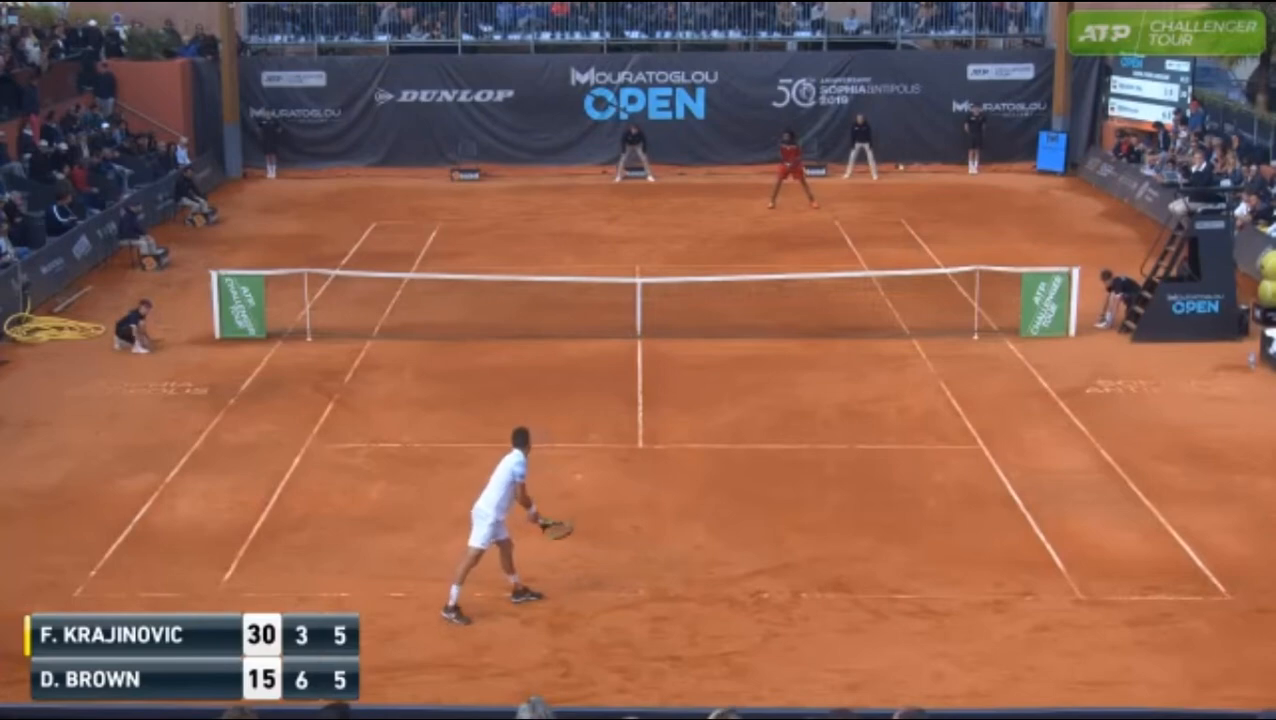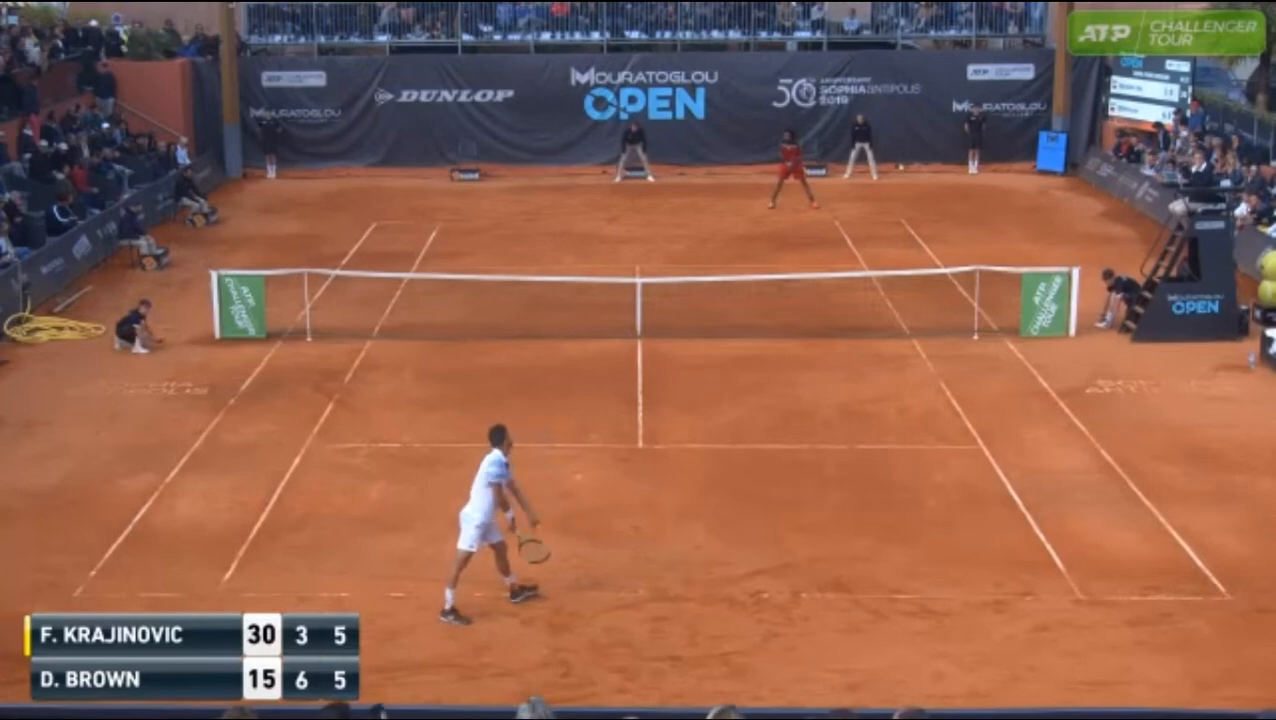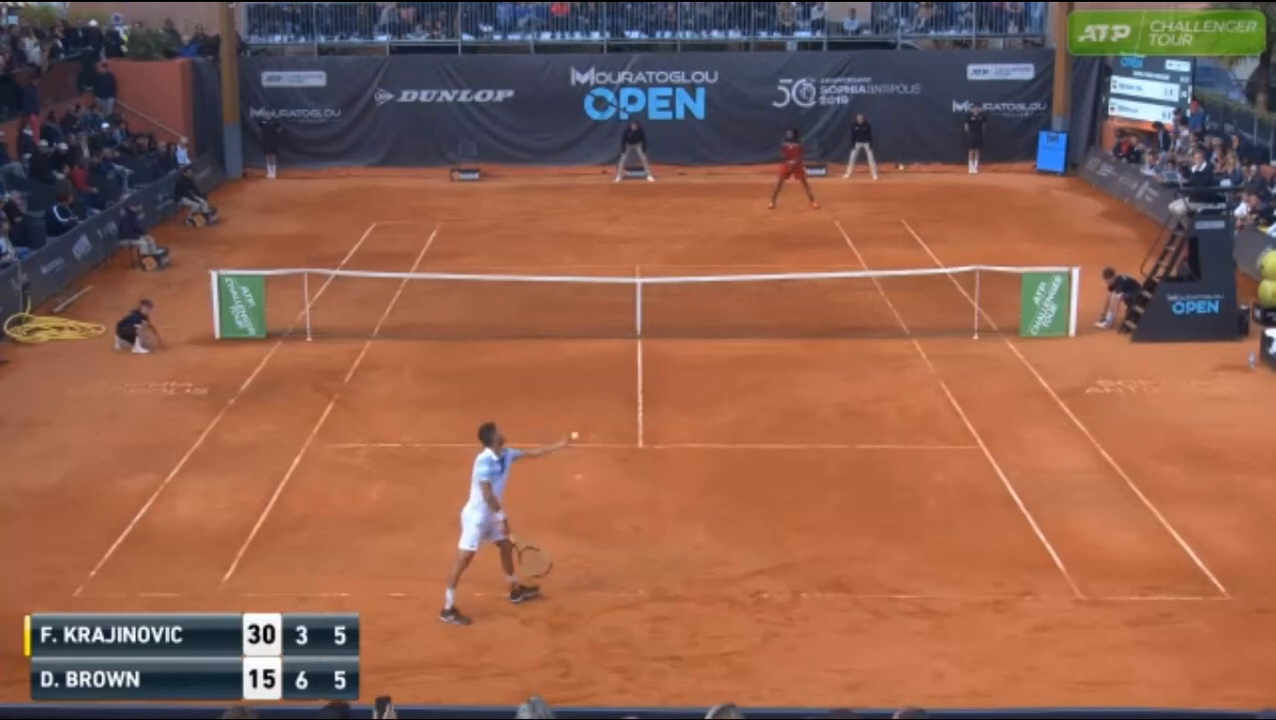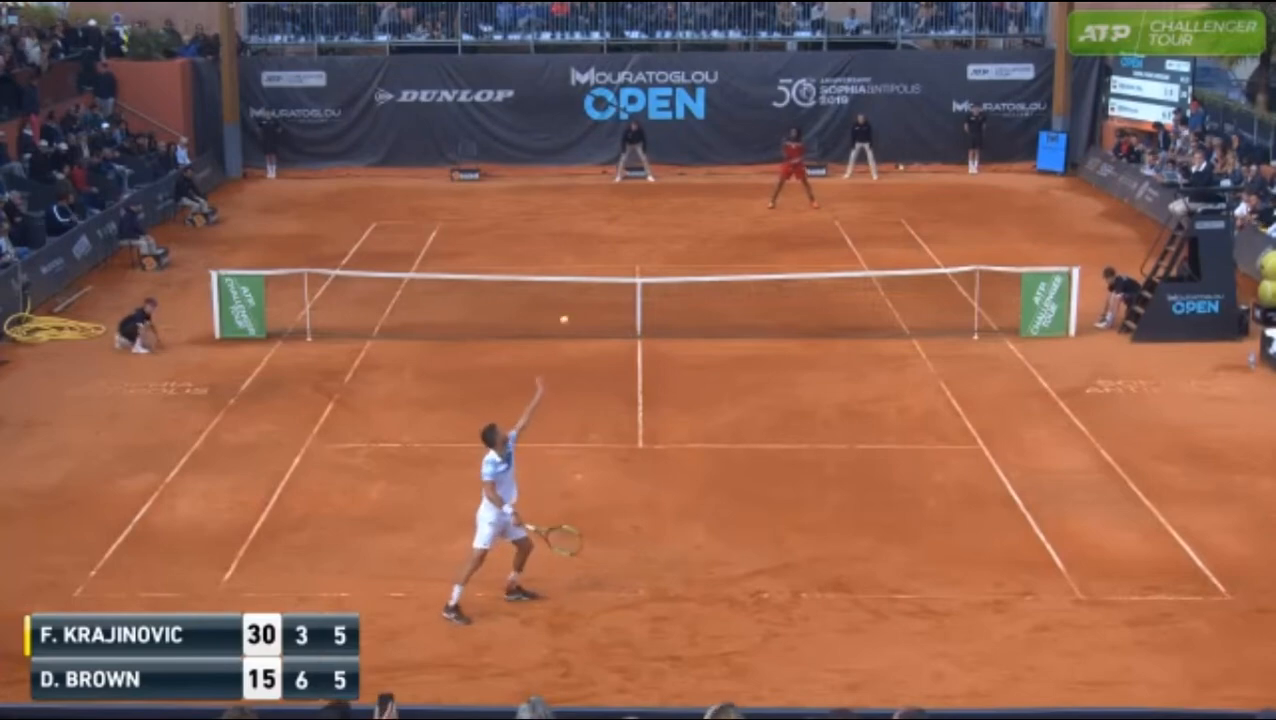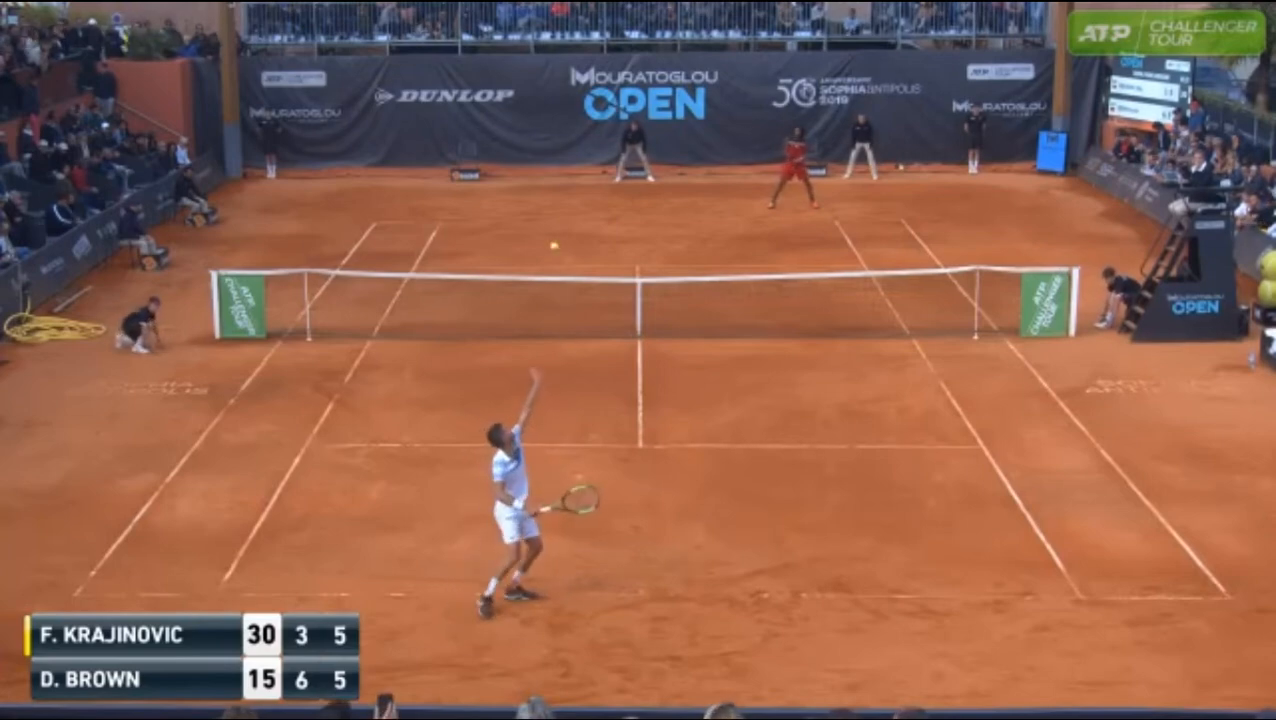
dt=0.2s
person 1, frame 1
left shoulder: (513, 459)
right shoulder: (519, 461)
left elbow: (514, 494)
right elbow: (521, 495)
left wrist: (529, 510)
right wrist: (532, 510)
left hip: (492, 513)
right hip: (487, 514)
left knee: (507, 546)
right knee: (472, 557)
left ankle: (518, 590)
right ankle: (451, 606)
person 1, frame 2
left shoulder: (501, 461)
right shoulder: (494, 462)
left elbow: (514, 489)
right elbow: (498, 496)
left wrist: (529, 513)
right wrist: (510, 515)
left hip: (485, 518)
right hip: (475, 517)
left knee: (501, 548)
right knee: (462, 561)
left ankle: (515, 589)
right ankle: (447, 609)
person 1, frame 3
left shoulder: (505, 455)
right shoulder: (484, 461)
left elbow: (531, 453)
right elbow: (487, 495)
left wrist: (556, 446)
right wrist: (502, 517)
left hip: (490, 517)
right hip: (476, 517)
left knee: (507, 546)
right knee: (463, 560)
left ankle: (515, 589)
right ankle: (448, 609)
person 1, frame 4
left shoulder: (508, 444)
right shoulder: (490, 463)
left elbow: (524, 419)
right elbow: (490, 494)
left wrist: (540, 393)
right wrist: (510, 511)
left hip: (507, 513)
right hip: (492, 516)
left knee: (526, 546)
right knee: (477, 559)
left ankle: (512, 588)
right ankle: (452, 606)
person 1, frame 5
left shoulder: (515, 442)
right shoulder: (499, 462)
left elbow: (526, 410)
right elbow: (500, 495)
left wrist: (536, 384)
right wrist: (522, 505)
left hip: (521, 509)
right hip: (507, 512)
left knee: (536, 547)
right knee: (514, 556)
left ankle: (514, 588)
right ankle: (486, 596)
